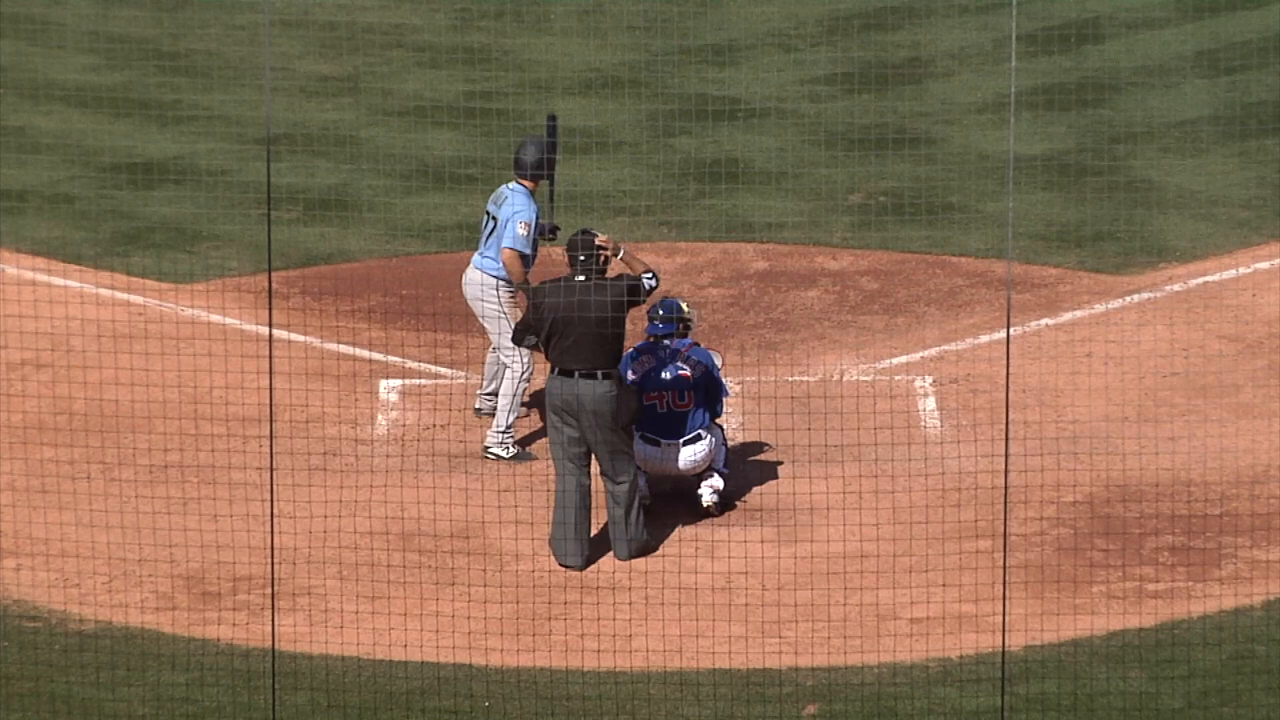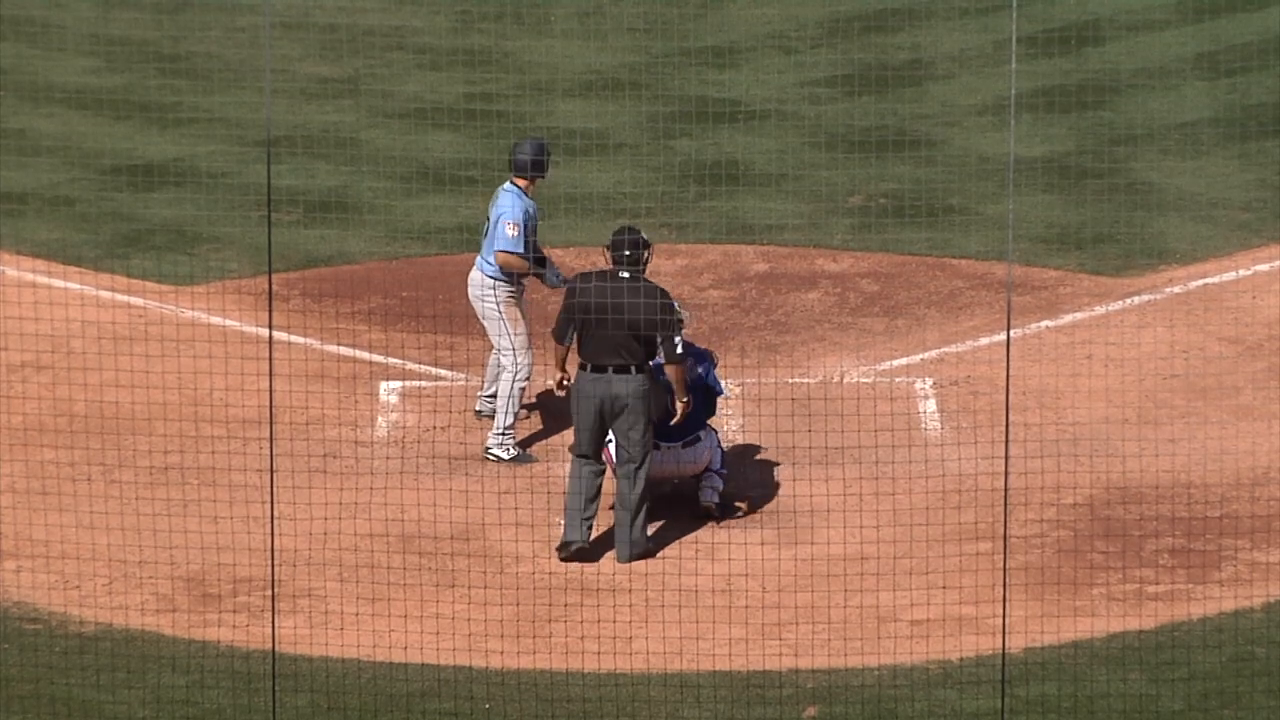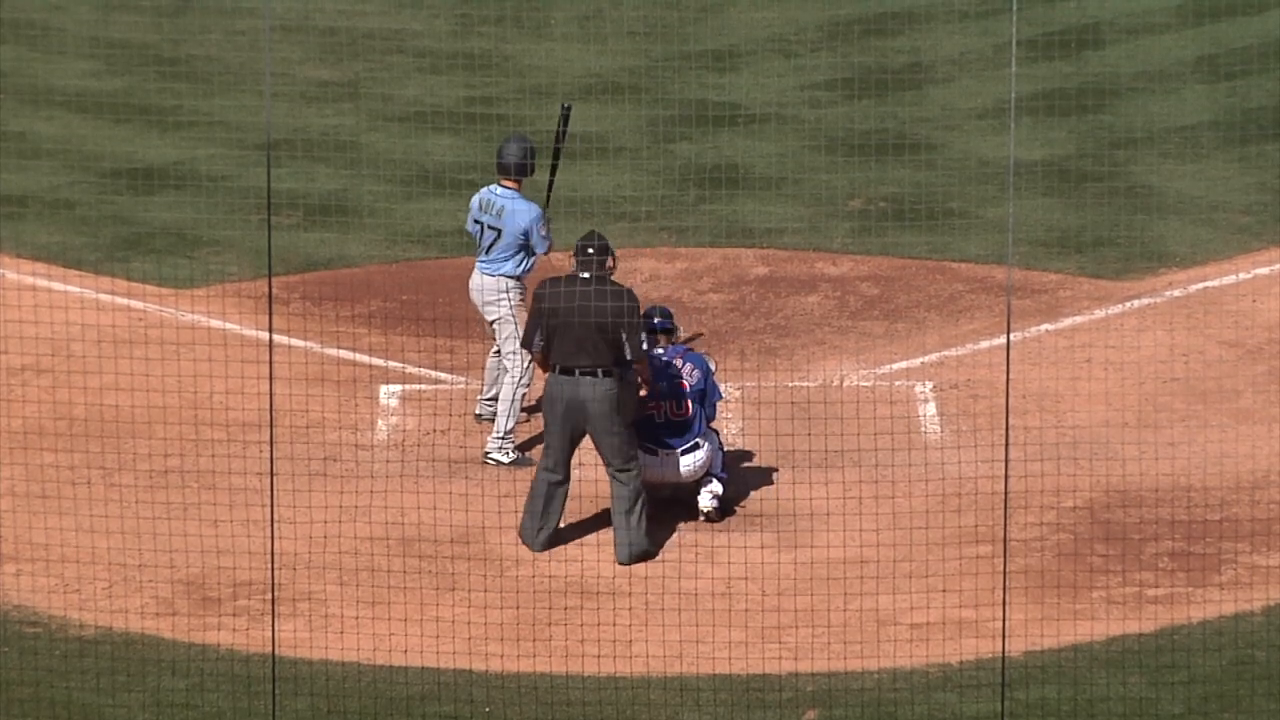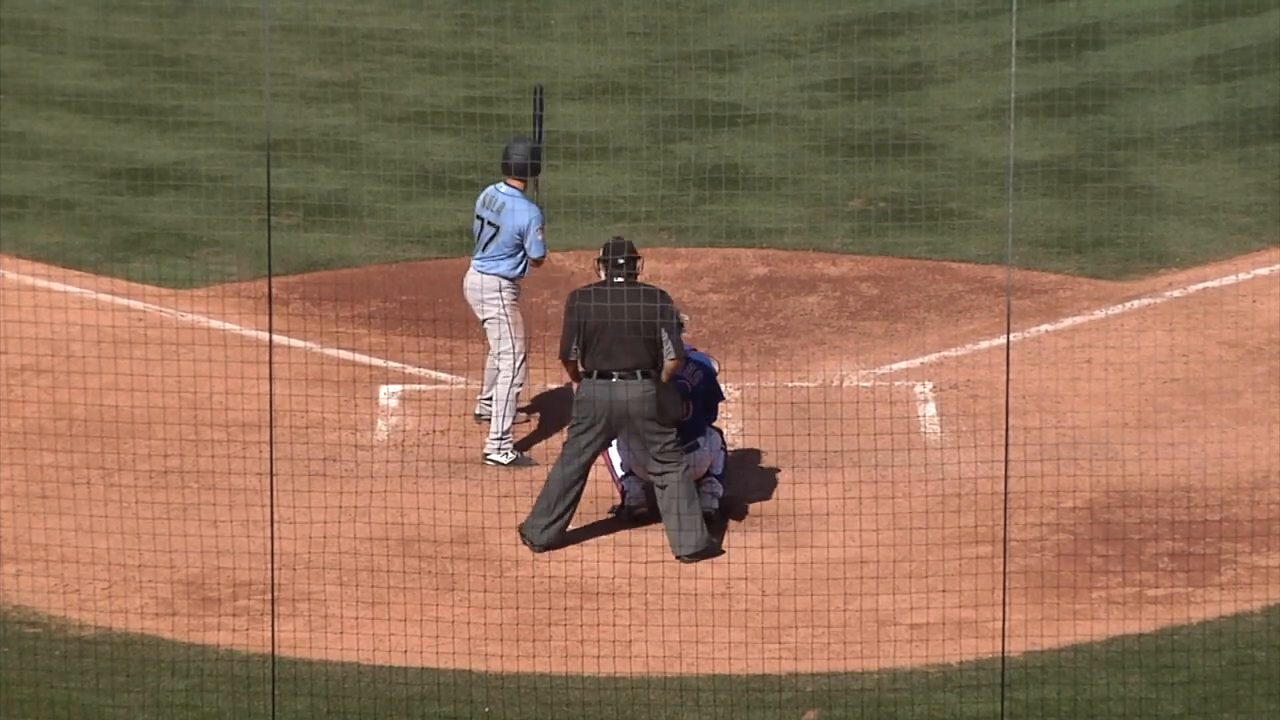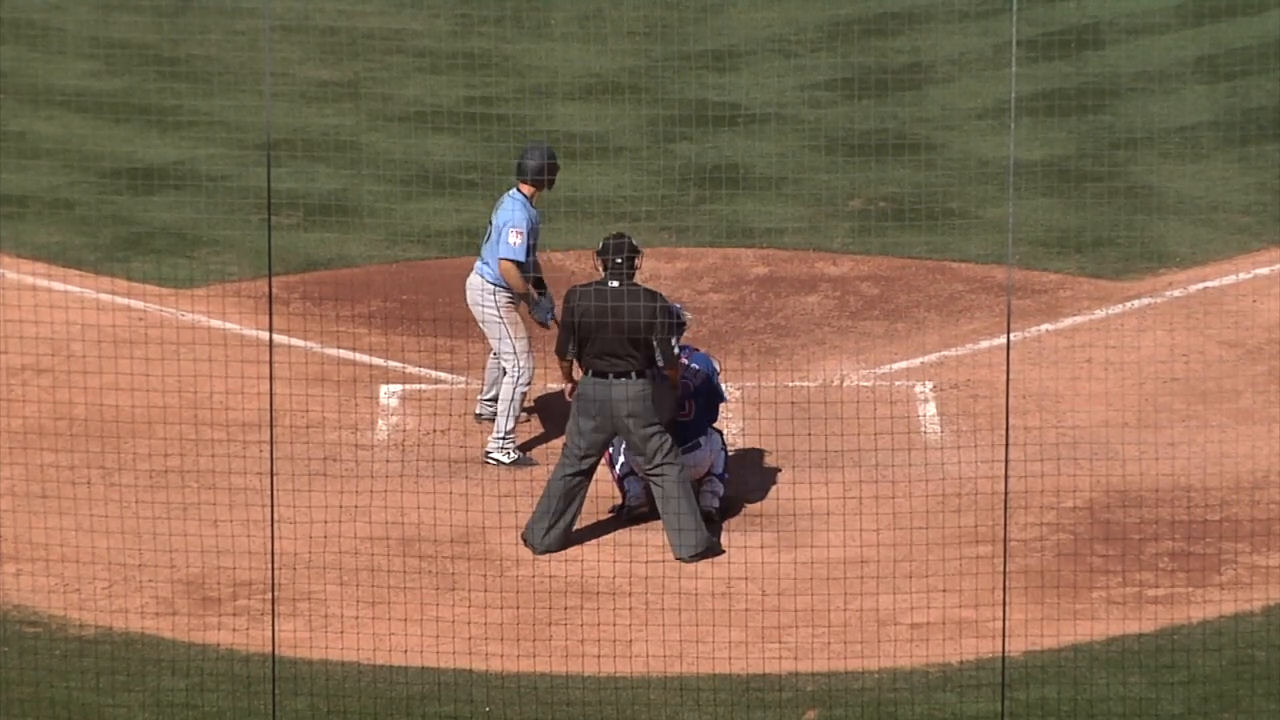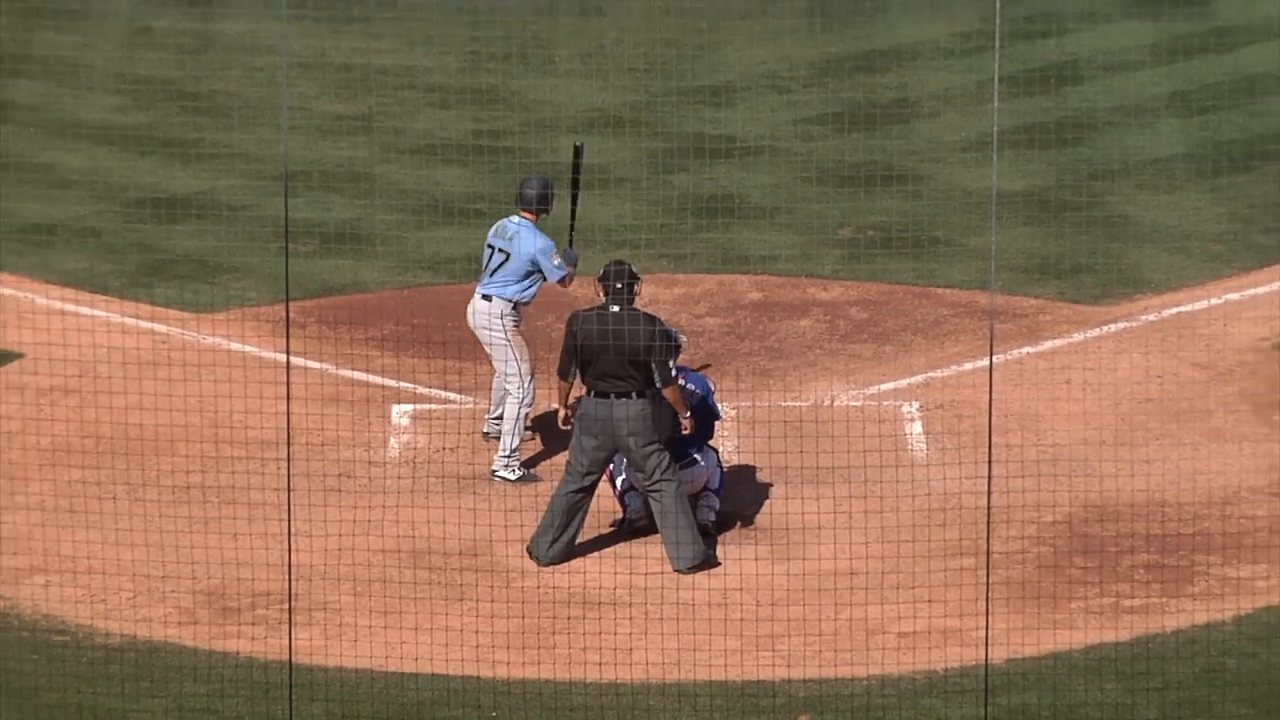
dt=0.7s
person 1, frame 1
left shoulder: (545, 292)
right shoulder: (618, 290)
left elbow: (524, 338)
right elbow: (651, 279)
right wrist: (621, 252)
left hip: (559, 387)
right hip: (603, 389)
left knee: (569, 471)
right knee: (619, 469)
left ankle: (570, 549)
right ankle: (629, 541)
person 1, frame 2
left shoulder: (581, 285)
right shoulder: (657, 298)
left elbow: (563, 337)
right elbow: (671, 356)
left wrist: (560, 370)
right wrist: (680, 396)
left hip: (589, 382)
right hip: (634, 386)
left knee: (585, 460)
right knee: (632, 466)
left ankle: (575, 535)
right ankle: (630, 543)
person 1, frame 3
left shoulder: (547, 290)
right shoulder: (622, 296)
left elbow: (535, 346)
right elbow: (634, 356)
right wrist: (644, 380)
left hip: (561, 387)
right hip: (606, 389)
left knee: (553, 464)
right knee: (624, 468)
left ankle: (538, 533)
right ankle: (630, 545)
person 1, frame 4
left shoulder: (581, 299)
right shoulder: (658, 299)
left elbow: (569, 355)
right elbow: (674, 358)
left wrist: (579, 381)
right wrist: (658, 385)
left hip: (596, 392)
right hip: (643, 392)
left knee: (572, 463)
right knee: (669, 468)
left ankle: (540, 533)
right ankle: (692, 543)
person 1, frame 5
left shoulder: (577, 297)
right shoulder: (654, 303)
left elbow: (565, 353)
right elbow: (668, 362)
left wrist: (569, 381)
right wrist: (674, 387)
left hip: (592, 391)
right hip: (639, 393)
left knee: (573, 465)
right knee: (664, 468)
left ankle: (542, 536)
right ankle: (692, 542)
person 1, frame 6
left shoulder: (579, 322)
right shoulder: (652, 326)
left elbow: (566, 374)
right elbow: (666, 382)
left wrist: (563, 406)
right wrist: (684, 414)
left hip: (594, 410)
right hip: (638, 412)
left knee: (575, 482)
right knee: (662, 484)
left ankle: (546, 549)
right ankle: (689, 555)
person 2, frame 1
left shoulder: (503, 192)
right shoulder: (525, 206)
right elbow: (509, 256)
left wrist: (539, 232)
right wrist: (531, 292)
left hip: (476, 277)
right hip: (494, 287)
left knee: (503, 344)
right knee: (520, 362)
left ankle: (488, 401)
right ankle: (499, 442)
person 2, frame 2
left shoulder: (513, 195)
right shoulder: (514, 205)
left elbow: (524, 243)
right elbow: (505, 257)
left wrist: (546, 264)
right wrist: (541, 273)
left hip: (494, 283)
right hip: (495, 288)
left knee: (506, 347)
right knee: (517, 362)
left ankle: (488, 403)
right ankle: (500, 443)
person 2, frame 3
left shoulder: (480, 197)
right shoulder: (529, 211)
right elbow: (543, 251)
right wrist: (544, 230)
left hip: (480, 279)
right hip: (505, 288)
left knee: (502, 347)
right knee: (519, 365)
left ankle: (488, 406)
right ankle: (499, 446)
person 2, frame 4
left shoulder: (487, 194)
right shoulder: (529, 212)
right elbow: (537, 260)
left hip: (476, 278)
right hip: (498, 288)
left knee: (500, 349)
right knee: (511, 365)
left ankle: (488, 407)
right ankle: (498, 446)
person 2, frame 5
left shoulder: (520, 204)
right shoulder: (518, 213)
left elbow: (528, 255)
right elbow: (507, 267)
left wrist: (544, 294)
right wrist: (534, 303)
left hip: (484, 286)
right hip: (493, 293)
left knee: (503, 350)
right knee: (519, 366)
left ankle: (488, 406)
right ankle: (500, 447)
person 2, frame 6
left shoulder: (500, 226)
right shoulder: (538, 242)
right elbow: (565, 280)
left wrist: (554, 264)
right wrist: (570, 261)
left hip: (480, 306)
right hip: (499, 315)
left knee: (507, 370)
right knee: (521, 388)
left ankle: (495, 425)
right ankle: (505, 464)
person 3, frame 1
left shoulder: (633, 358)
right shoulder: (702, 357)
right elbow: (715, 411)
left hip: (647, 455)
right hip: (696, 456)
right knee: (715, 432)
right ankle: (710, 494)
person 3, frame 2
right shoulder: (700, 357)
right elbow: (709, 411)
right hip: (694, 458)
left knee: (613, 433)
right knee: (709, 435)
right ankle: (710, 496)
person 3, frame 3
right shoulder: (698, 362)
right elbow: (709, 415)
left hip: (647, 465)
right hip: (694, 463)
right knee: (711, 437)
right ankle: (709, 498)
person 3, frame 4
right shoulder: (701, 362)
right elbow: (710, 415)
left hip: (645, 464)
right hip: (695, 463)
left knee: (613, 437)
right knee: (714, 436)
left ankle: (634, 499)
right ankle: (709, 500)
person 3, frame 5
right shoulder: (703, 363)
right elbow: (711, 417)
right hip: (695, 464)
left knee: (616, 438)
right knee: (714, 438)
left ankle: (635, 499)
right ankle: (709, 501)
person 3, frame 6
right shoulder: (700, 381)
right elbow: (708, 433)
right hip: (692, 475)
left knee: (618, 456)
right knee: (710, 456)
left ankle: (636, 513)
right ankle: (706, 514)
